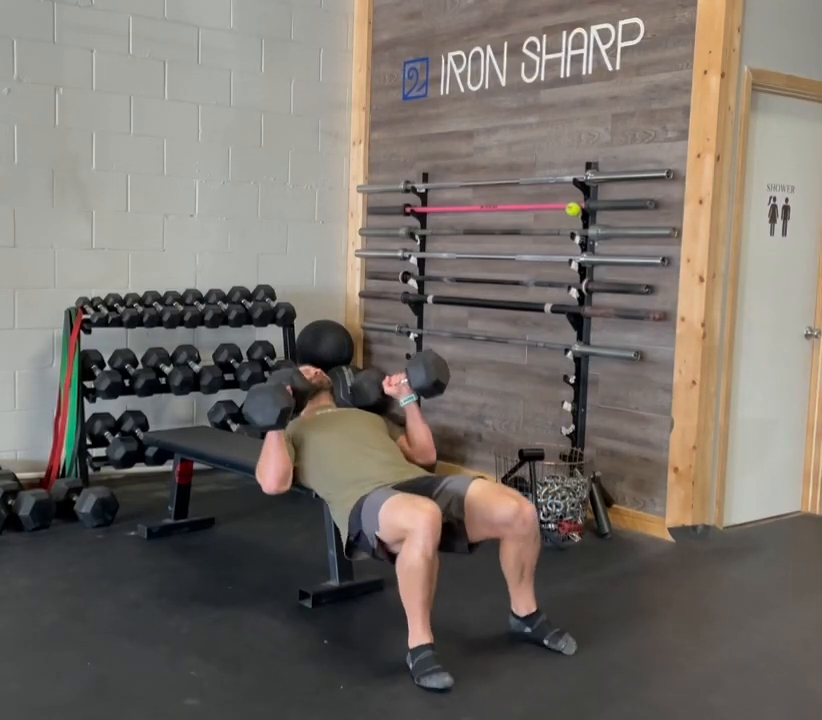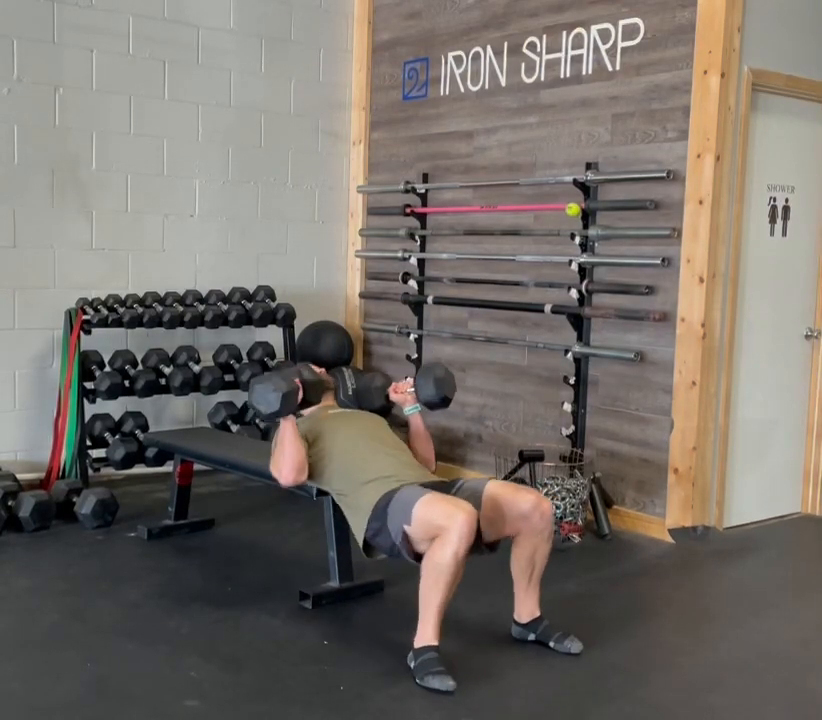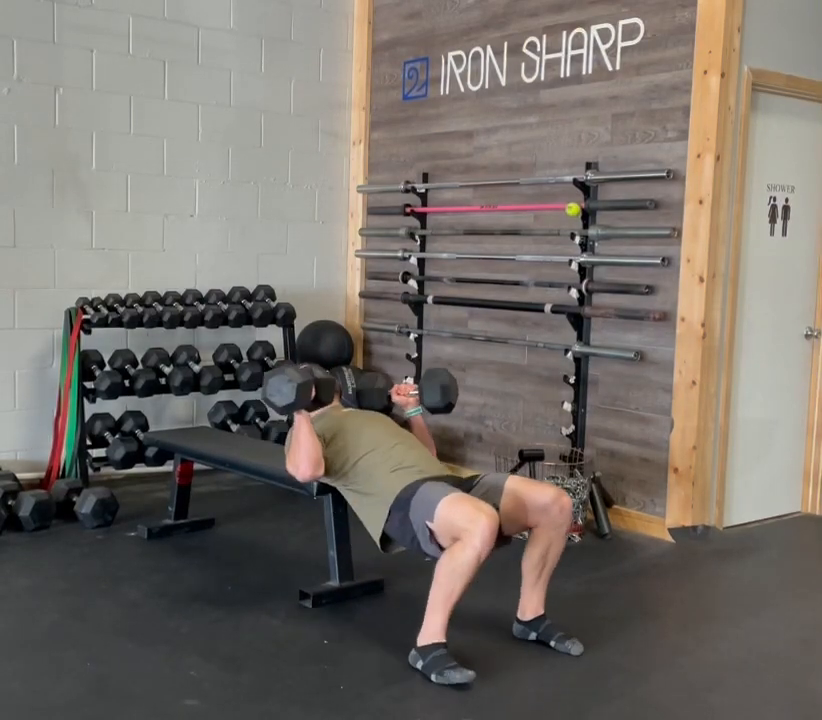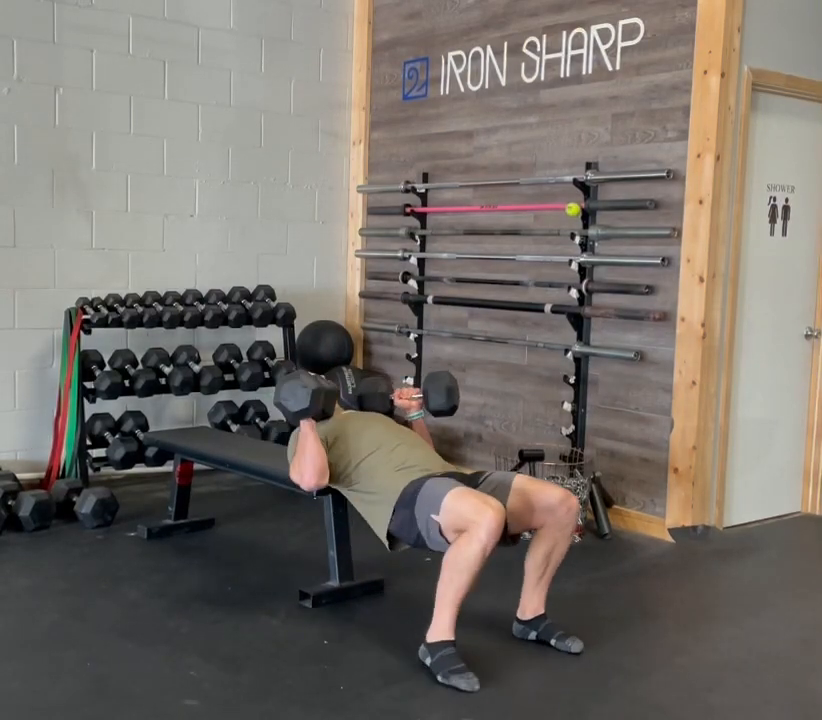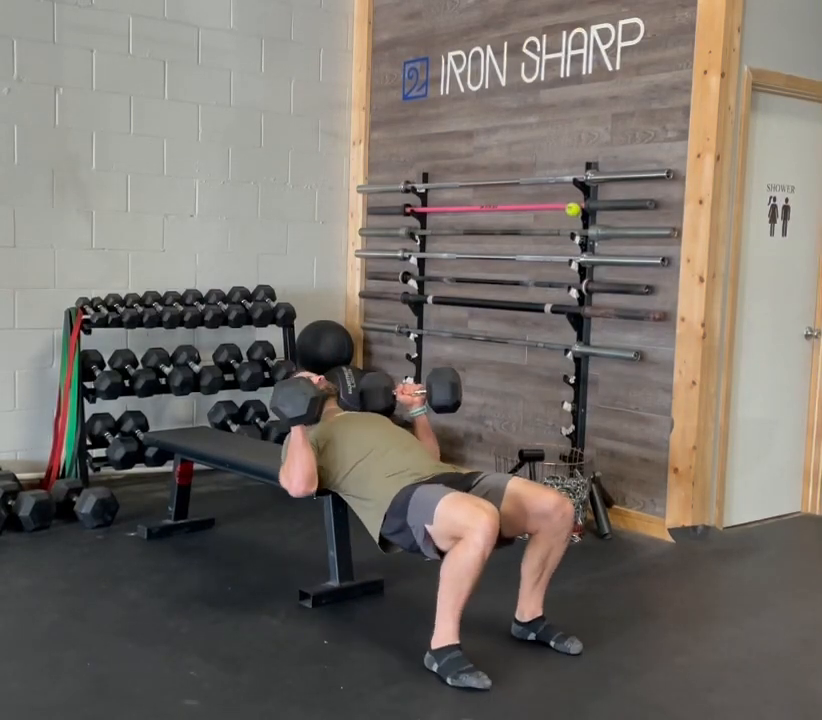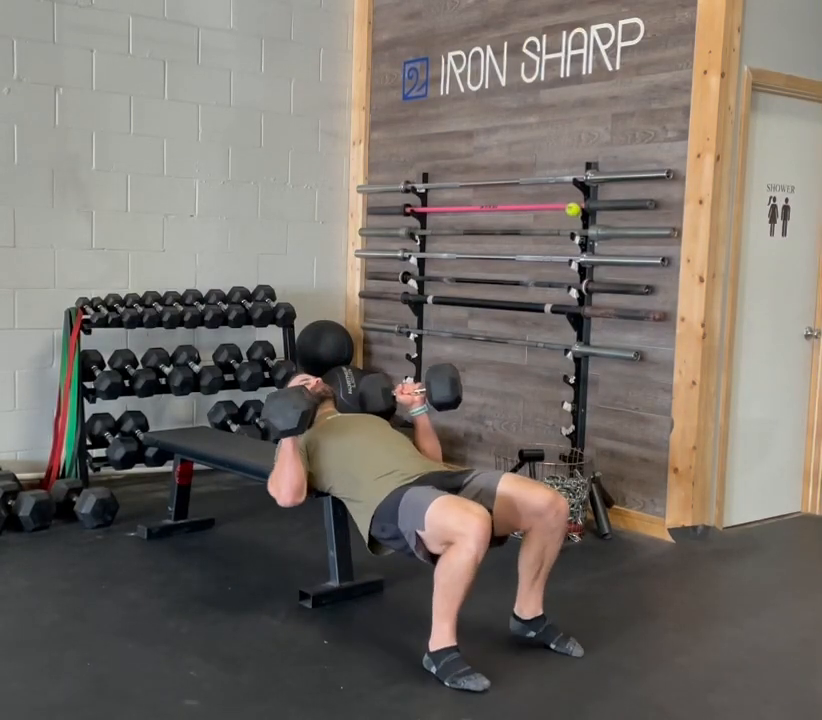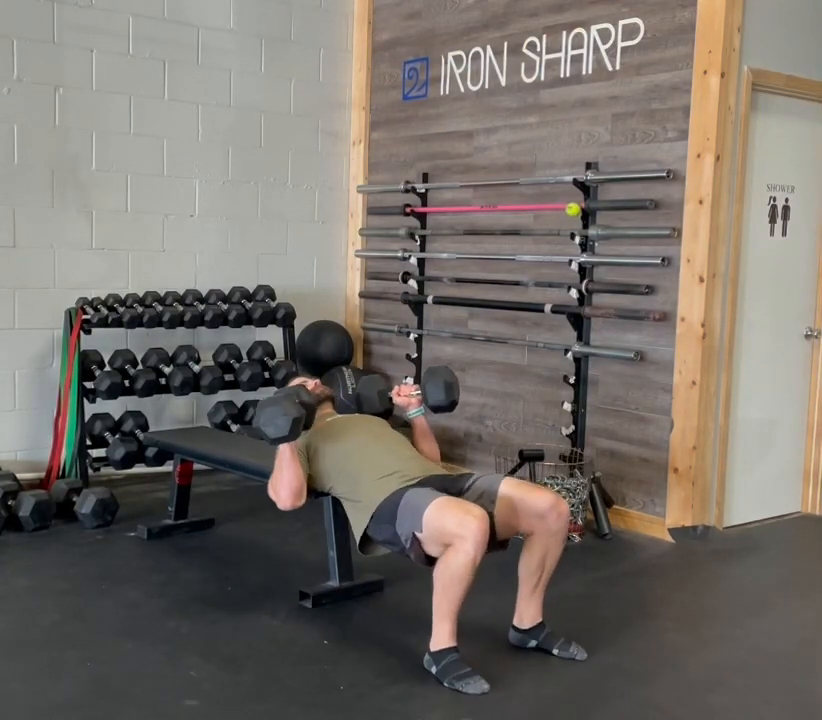
dt=0.2s
person 1, frame 1
left shoulder: (369, 416)
right shoulder: (289, 431)
left elbow: (425, 455)
right elbow: (273, 483)
left wrist: (406, 399)
left hip: (420, 485)
right hip: (367, 504)
left knee: (519, 512)
right knee: (425, 519)
left ankle: (525, 613)
right ankle: (420, 644)
person 1, frame 2
left shoulder: (368, 417)
right shoulder: (297, 429)
right elbow: (290, 475)
left wrist: (410, 407)
right wrist: (287, 411)
left hip: (431, 487)
right hip: (384, 505)
left knee: (536, 509)
right knee: (460, 521)
left ankle: (527, 618)
right ankle: (424, 646)
person 1, frame 3
left shoulder: (371, 416)
right shoulder: (307, 429)
right elbow: (307, 471)
left wrist: (413, 410)
right wrist: (300, 408)
left hip: (448, 484)
right hip: (403, 496)
left knee: (555, 505)
right knee: (481, 525)
left ankle: (530, 617)
right ankle: (429, 642)
person 1, frame 4
left shoulder: (372, 421)
right shoulder: (308, 435)
right elbow: (312, 480)
left wrist: (414, 415)
left hip: (449, 480)
right hip: (407, 495)
left knee: (562, 506)
right knee: (487, 519)
left ankle: (530, 617)
right ankle: (438, 641)
person 1, frame 5
left shoulder: (373, 417)
right shoulder: (305, 436)
right elbow: (301, 486)
left wrist: (417, 409)
right wrist: (297, 420)
left hip: (448, 480)
right hip: (401, 498)
left knee: (557, 509)
right knee: (482, 522)
left ankle: (529, 617)
right ankle: (443, 646)
person 1, frame 6
left shoulder: (371, 419)
right shoulder: (299, 439)
right elbow: (288, 495)
left wrist: (417, 408)
left hip: (443, 480)
right hip: (393, 499)
left knee: (550, 507)
right knee: (473, 525)
left ankle: (528, 616)
right ankle: (441, 648)
person 1, frame 7
left shoulder: (369, 419)
right shoulder: (299, 441)
right elbow: (288, 499)
left wrist: (414, 410)
left hip: (442, 482)
right hip: (393, 500)
left knee: (552, 510)
right knee: (472, 528)
left ankle: (527, 624)
right ankle: (441, 649)
